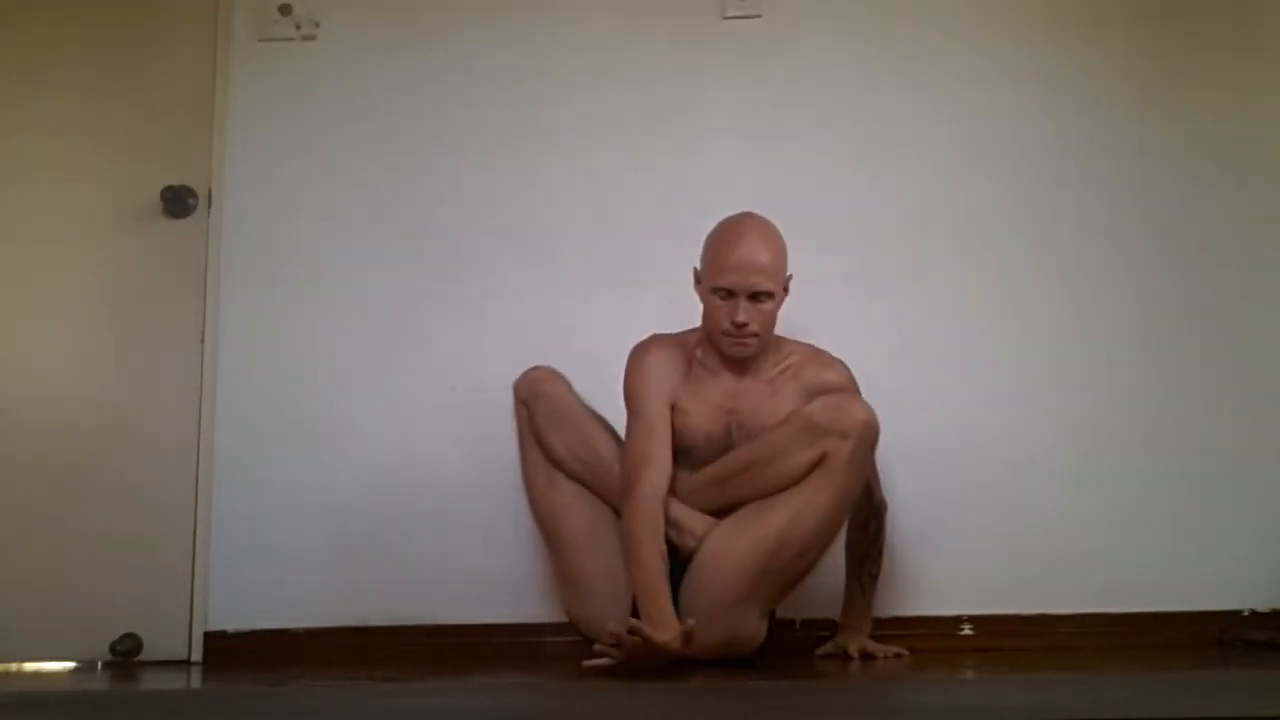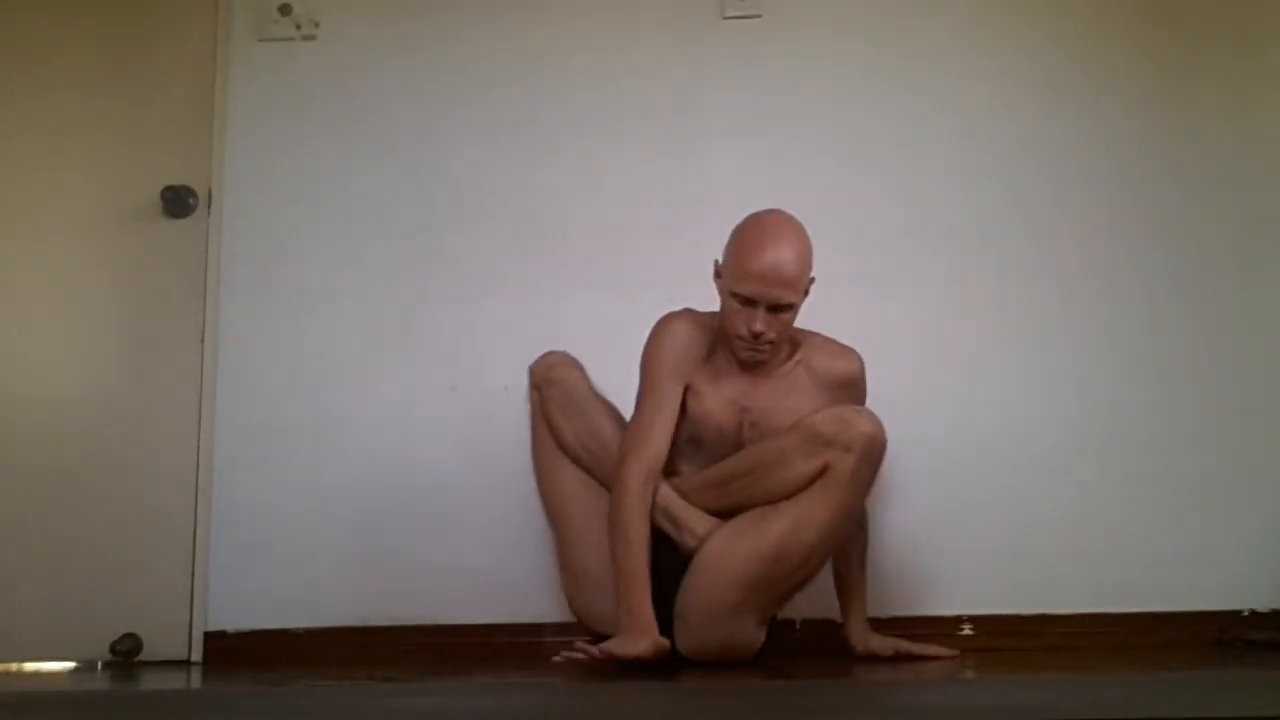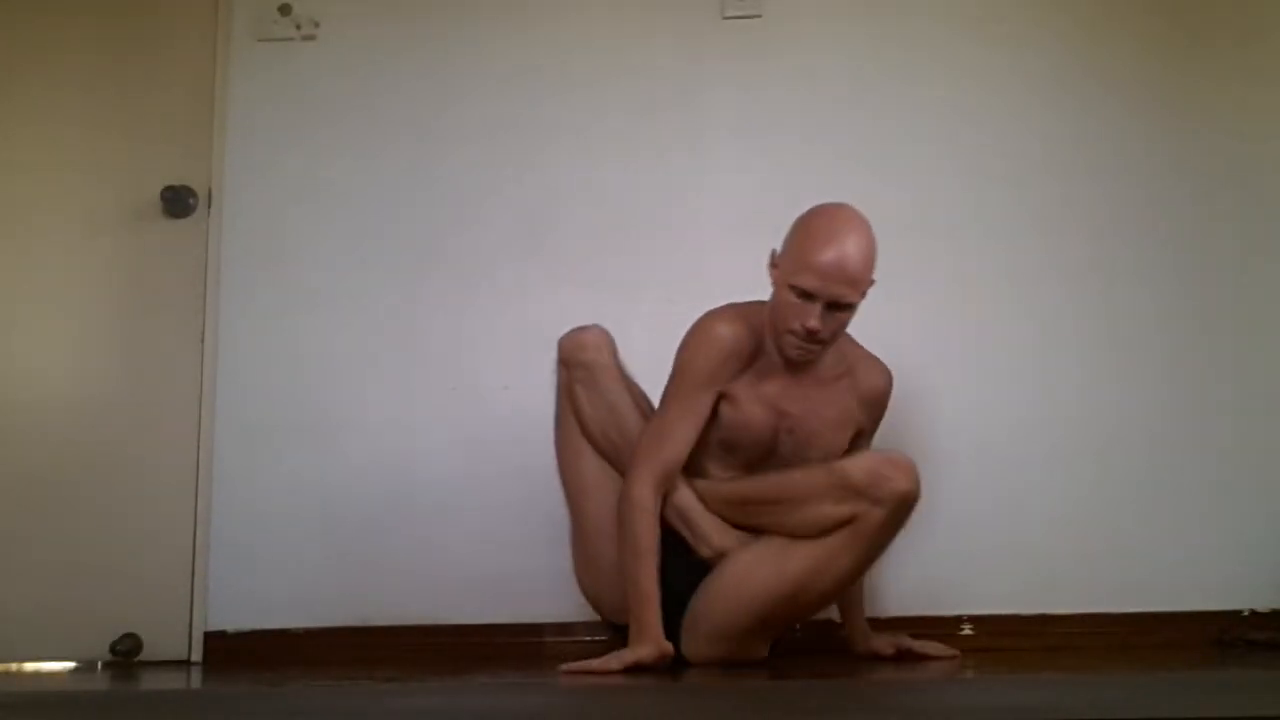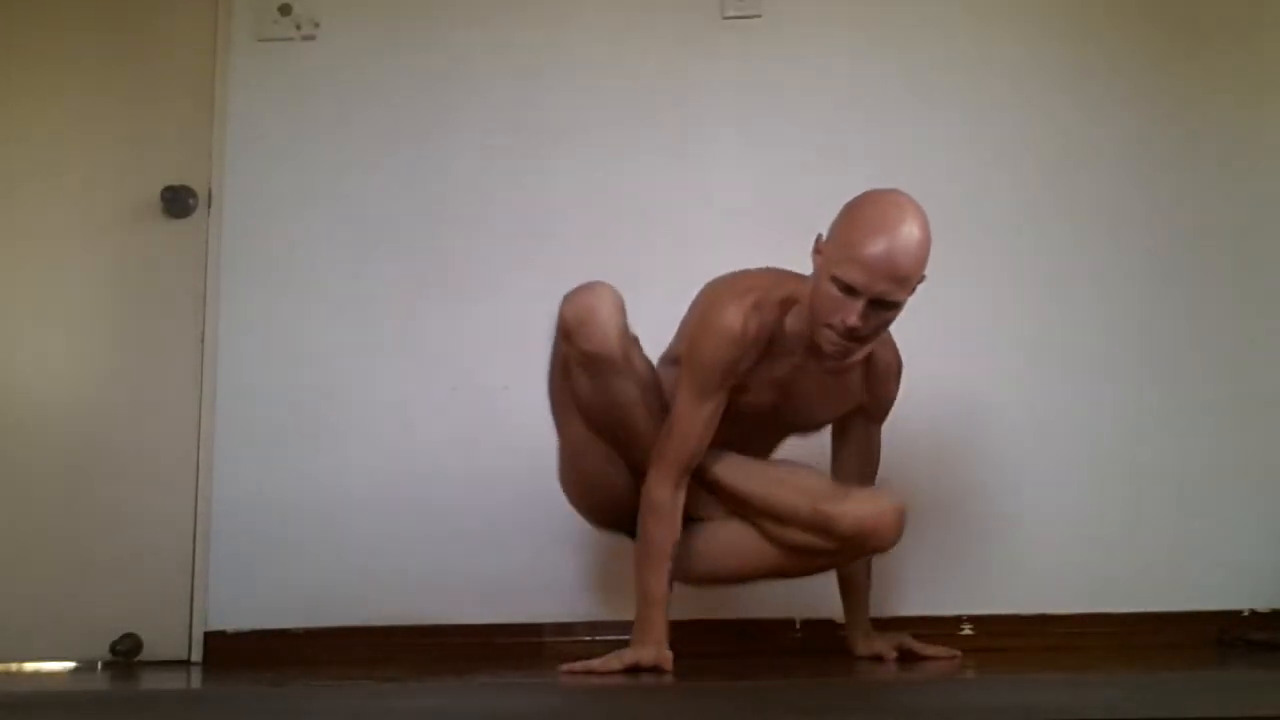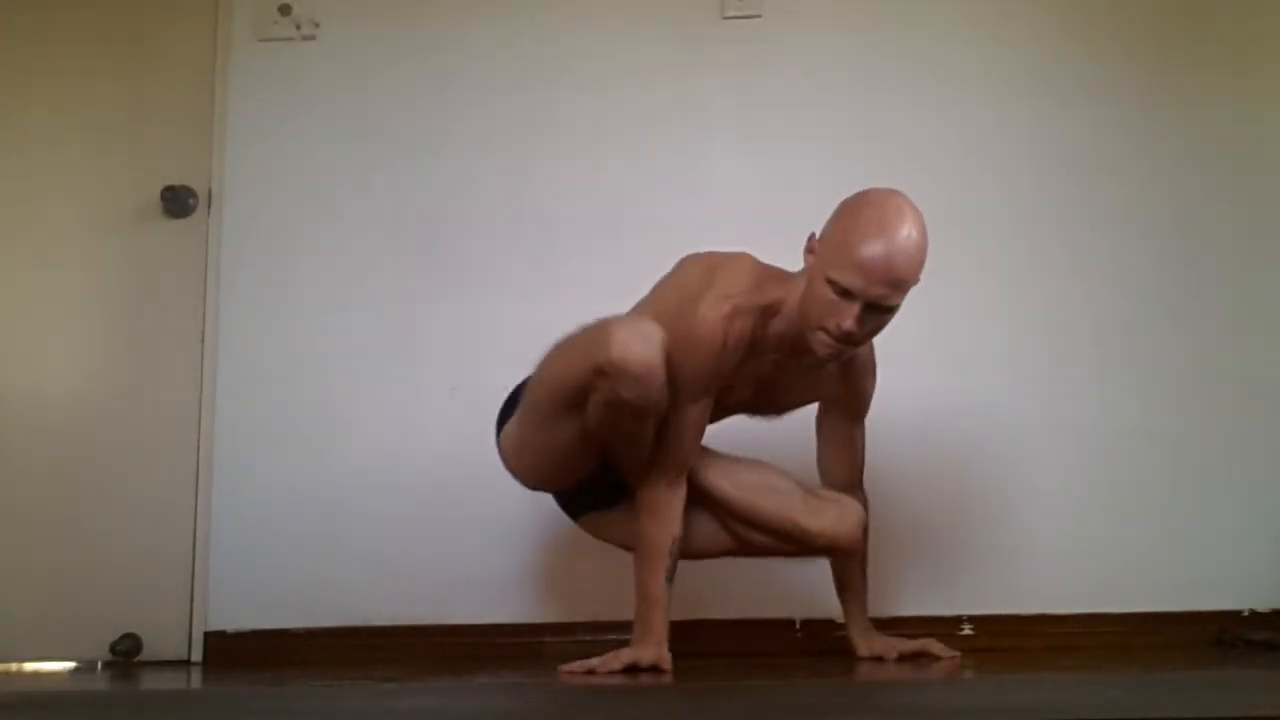
dt=0.4s
person 1, frame 1
left shoulder: (820, 379)
right shoulder: (659, 362)
left elbow: (865, 503)
right elbow: (644, 495)
left wrist: (855, 626)
right wrist: (659, 624)
left hip: (719, 613)
right hip: (623, 605)
left knee: (850, 420)
right knee: (538, 387)
person 1, frame 2
left shoulder: (836, 372)
right shoulder: (684, 339)
left elbow: (844, 495)
right elbow: (635, 476)
left wrist: (857, 627)
right wrist: (639, 625)
left hip: (714, 618)
right hip: (622, 597)
left knee: (858, 431)
right knee: (553, 372)
person 1, frame 3
left shoulder: (867, 384)
right shoulder: (727, 339)
left elbow: (845, 512)
right elbow: (644, 481)
left wrist: (859, 633)
right wrist: (644, 634)
left hip: (719, 622)
right hip: (634, 586)
left knee: (893, 479)
right knee: (585, 347)
person 1, frame 4
left shoulder: (880, 366)
right shoulder: (739, 318)
left elbow: (853, 501)
right elbow: (664, 478)
left wrist: (860, 631)
right wrist: (649, 635)
left hip: (704, 526)
right hip: (619, 489)
left knee: (880, 518)
right knee: (591, 311)
person 1, frame 5
left shoulder: (851, 363)
right shoulder: (723, 315)
left elbow: (846, 494)
right elbow: (665, 481)
left wrist: (860, 629)
right wrist: (649, 637)
right hip: (554, 440)
left knee: (843, 524)
right knee: (634, 345)
